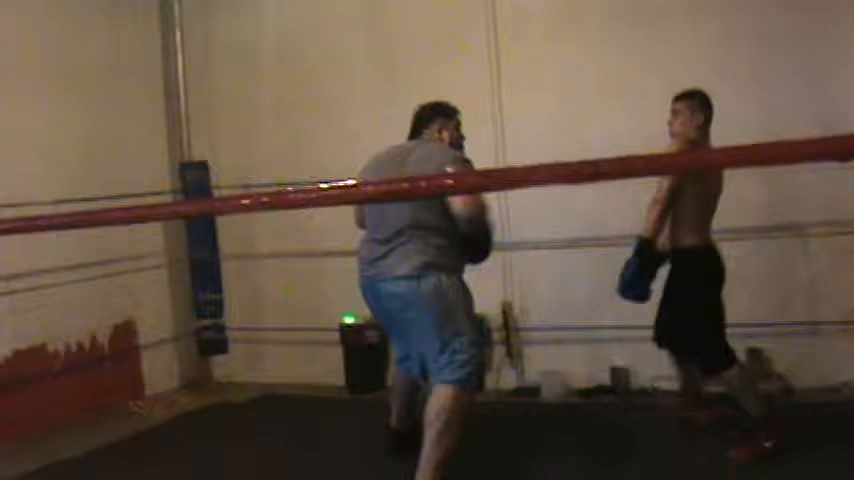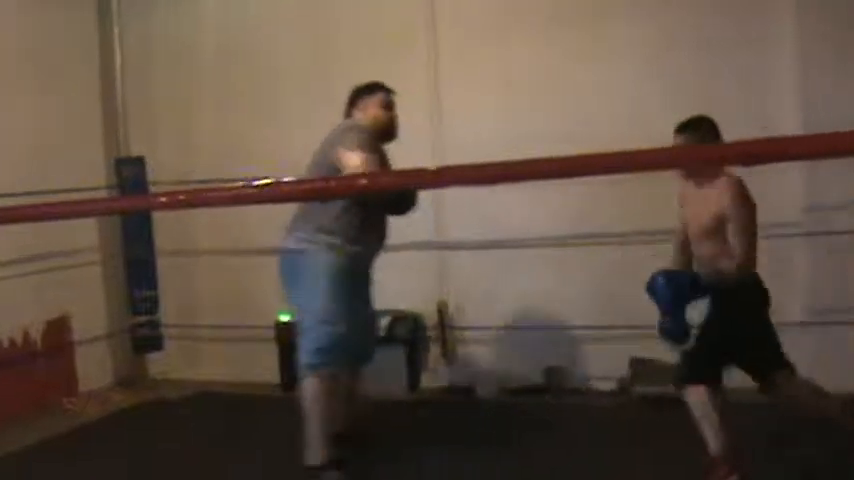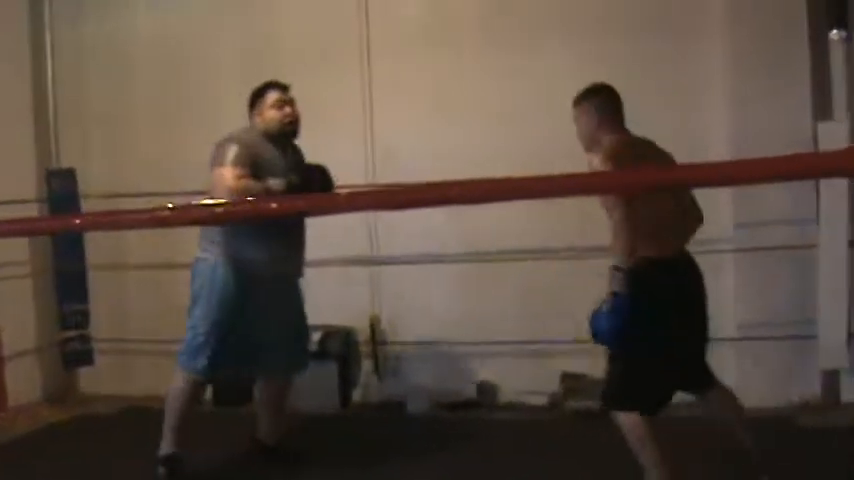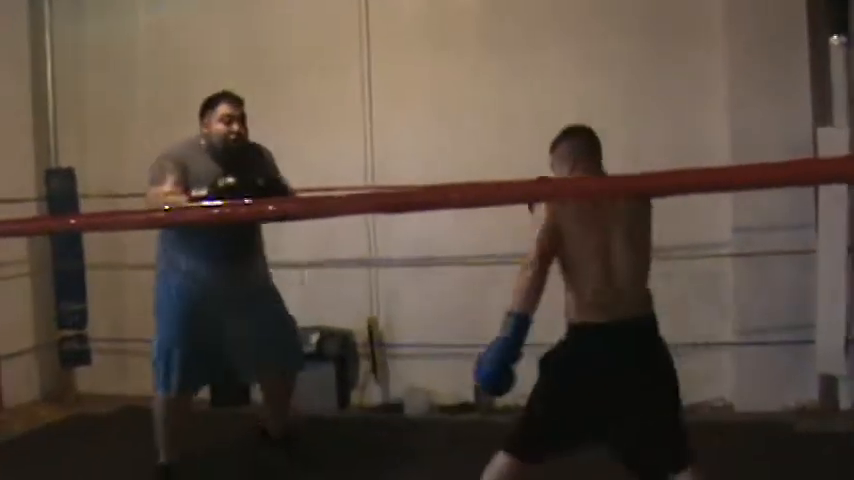
dt=0.3s
person 1, frame 1
left shoulder: (376, 162)
right shoulder: (448, 159)
left elbow: (361, 218)
right elbow: (468, 211)
right wrist: (476, 239)
left hip: (375, 277)
right hip: (424, 276)
left knee: (415, 354)
right knee: (455, 371)
left ankle: (399, 427)
person 1, frame 2
left shoulder: (350, 139)
right shoulder: (356, 133)
right elbow: (363, 179)
left wrist: (390, 194)
right wrist: (399, 193)
left hip: (337, 257)
right hip: (321, 255)
left knee: (350, 348)
right knee: (324, 351)
left ankle: (336, 430)
person 1, frame 3
left shoulder: (291, 152)
right shoulder: (239, 144)
left elbow: (302, 198)
right elbow: (226, 190)
left wrist: (314, 187)
right wrist: (280, 188)
left hip: (279, 275)
right hip: (228, 268)
left knee: (279, 362)
right knee: (200, 359)
left ankle: (268, 442)
person 1, frame 4
left shoulder: (257, 156)
right shoulder: (176, 159)
right elbow: (158, 205)
left wrist: (276, 196)
right wrist: (210, 199)
left hip: (246, 282)
right hip: (187, 285)
left knee: (281, 356)
right knee: (175, 379)
left ankle: (277, 432)
person 2, frame 1
left shoulder: (686, 150)
left elbow: (661, 202)
left wrist: (640, 254)
right wrist: (655, 255)
left hip: (694, 264)
right hip: (689, 261)
left knee: (713, 355)
right knee: (675, 341)
left ankle: (761, 429)
right ankle: (694, 406)
person 2, frame 2
left shoulder: (732, 192)
right shoulder: (688, 190)
left elbow: (742, 261)
right elbow: (683, 244)
left hip: (739, 297)
right hip: (722, 295)
left knee: (692, 375)
right knee: (778, 377)
person 2, frame 3
left shoulder: (605, 157)
right shoulder: (653, 154)
left elbow: (622, 221)
right elbow: (693, 218)
left wrist: (618, 287)
left hip: (650, 282)
right hip: (683, 275)
left knee: (623, 400)
right knee: (701, 381)
person 2, frame 4
left shoulder: (560, 202)
right shoulder: (636, 197)
left elbow: (534, 268)
left wrist: (506, 343)
left hip: (587, 345)
right hip: (640, 339)
left knee: (517, 448)
